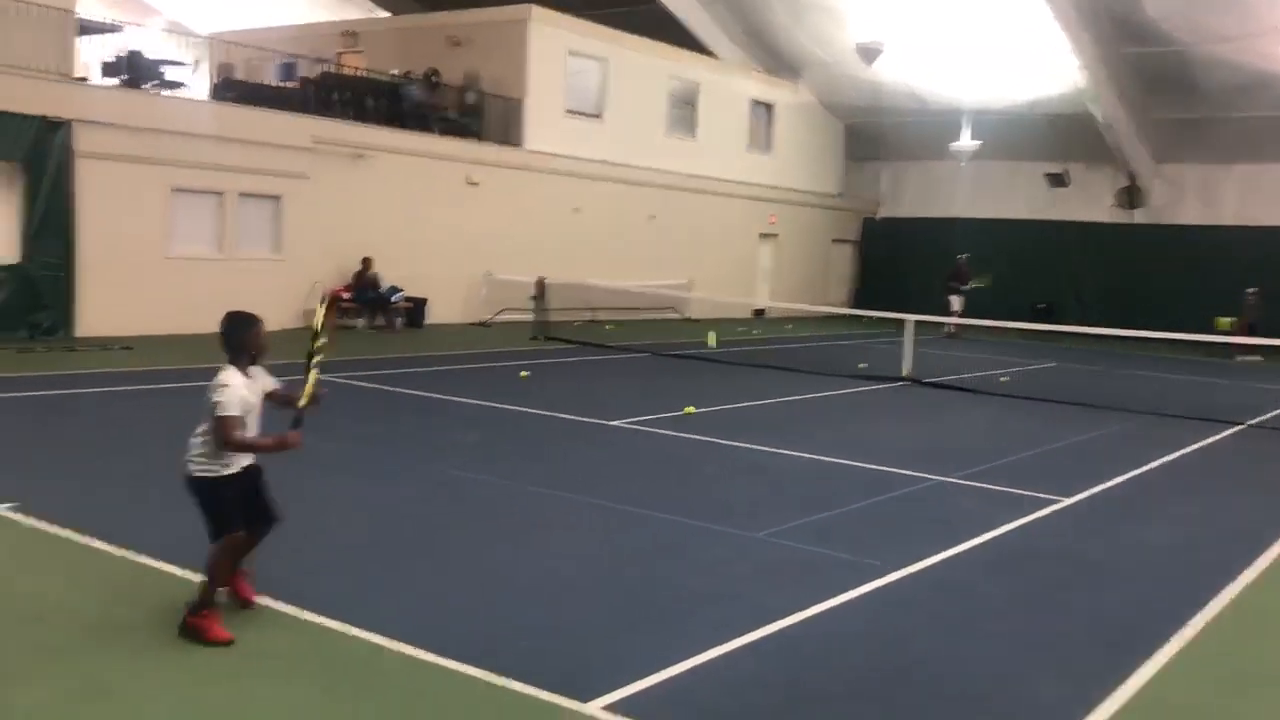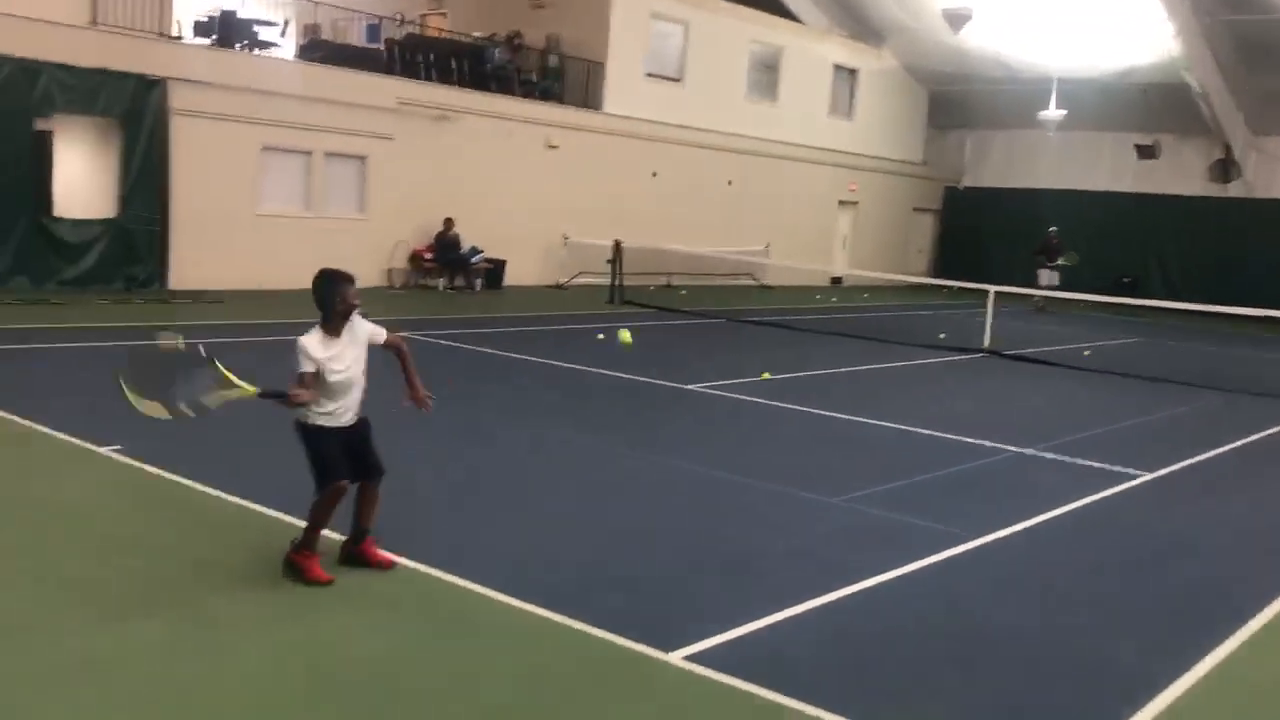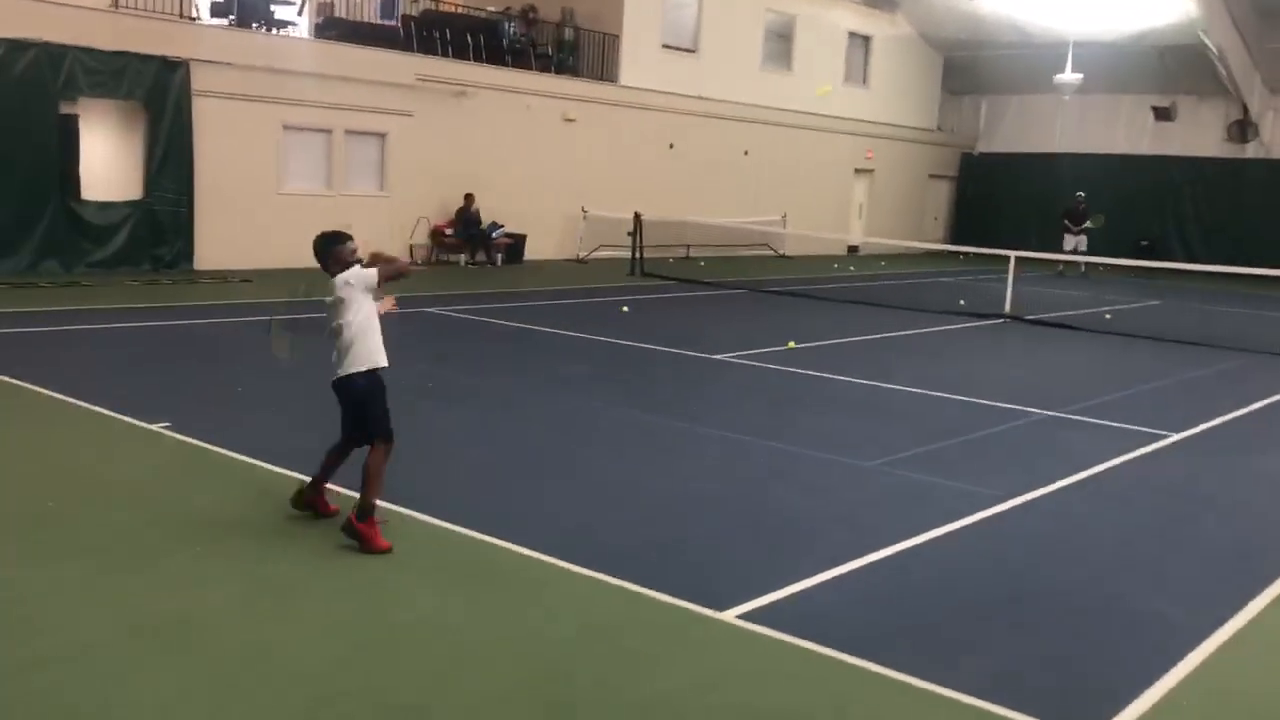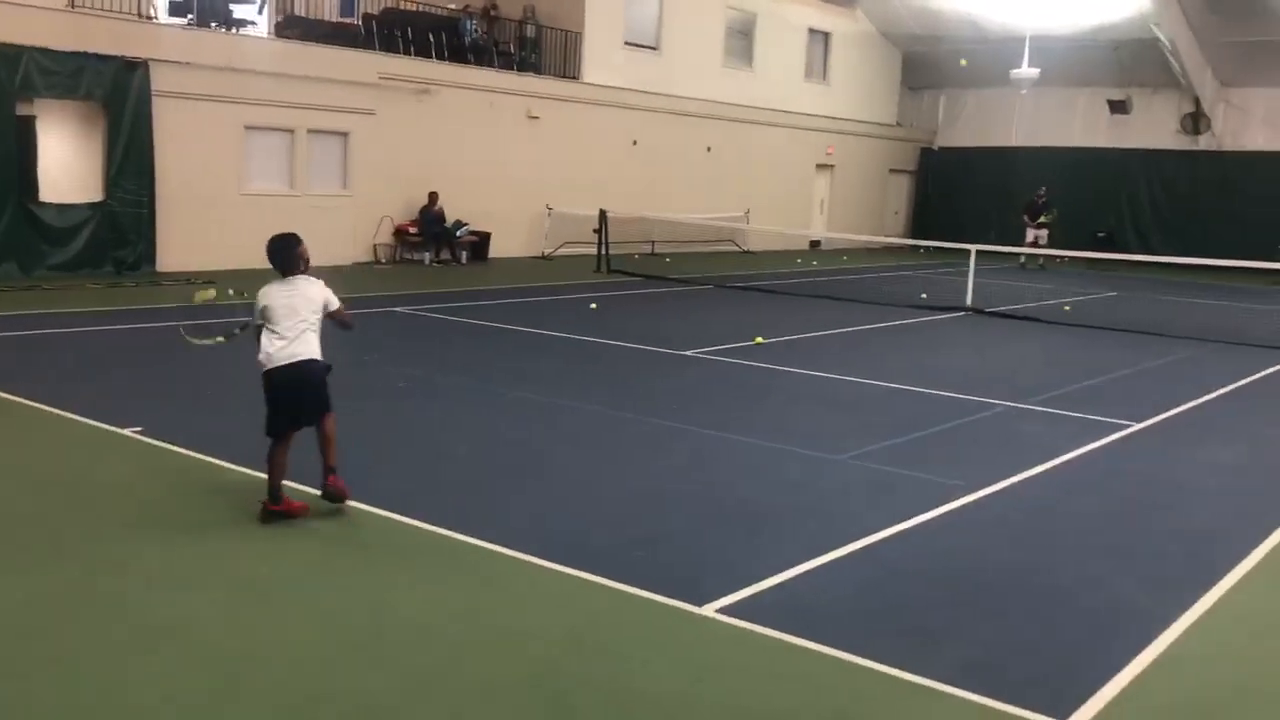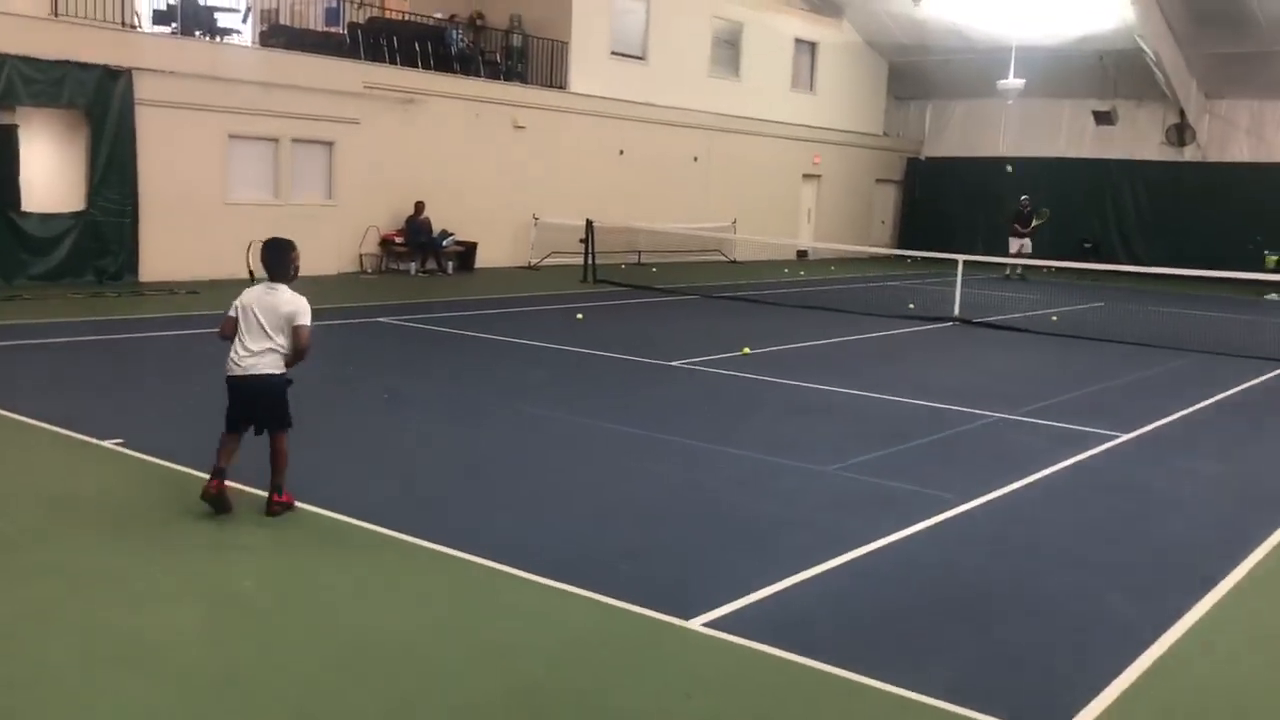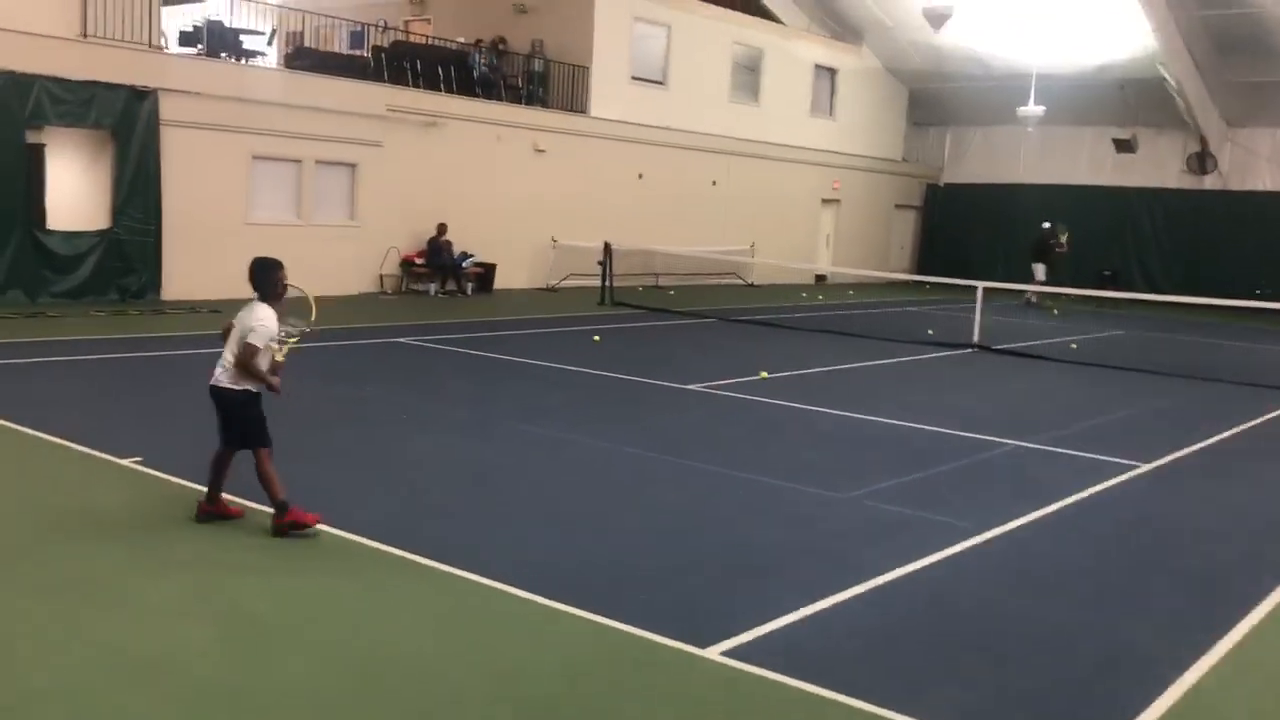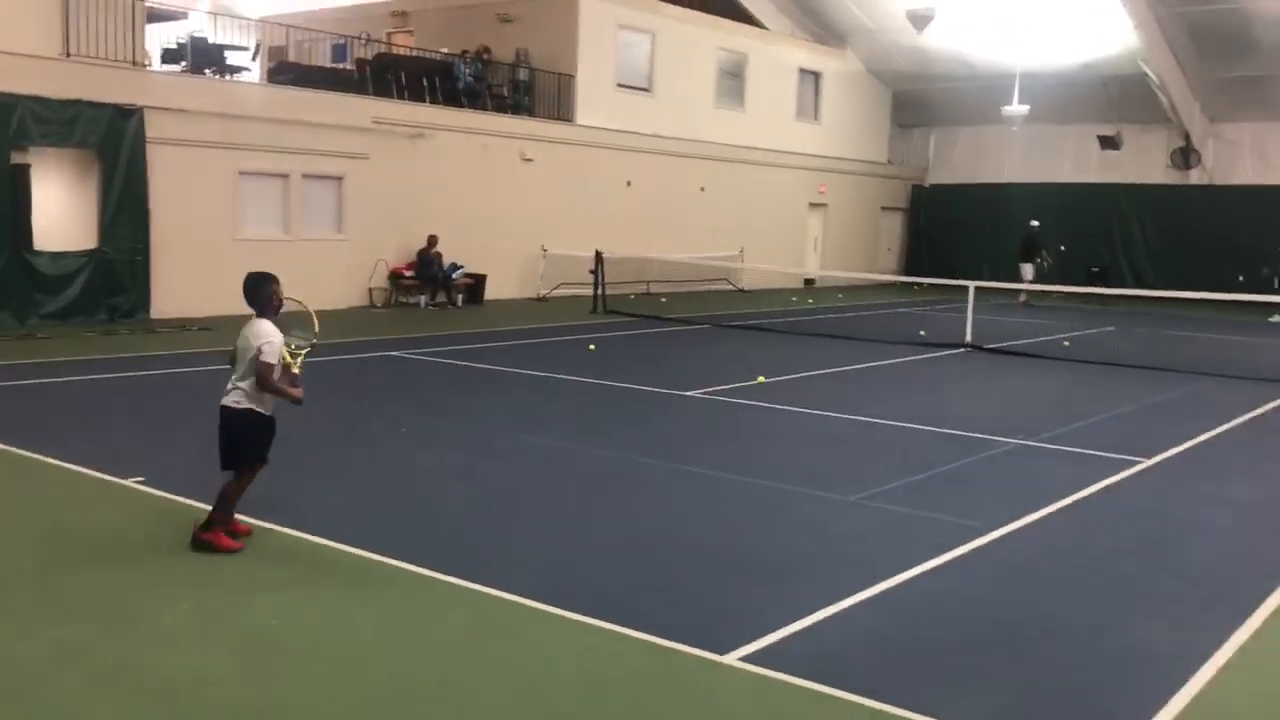
dt=0.4s
person 1, frame 1
left shoulder: (253, 373)
right shoulder: (227, 386)
left elbow: (276, 394)
right elbow: (227, 441)
left wrist: (297, 399)
right wrist: (275, 444)
left hip: (242, 467)
right hip: (210, 472)
left knee: (264, 521)
right knee: (231, 536)
left ankle: (230, 574)
right ankle: (198, 615)
person 1, frame 2
left shoulder: (363, 328)
right shoulder: (308, 345)
left elbow: (399, 345)
right elbow: (306, 390)
left wrist: (414, 385)
right wrist: (299, 396)
left hip: (352, 420)
right hip: (320, 427)
left knee: (371, 477)
right knee: (336, 485)
left ankle: (359, 543)
right ankle: (301, 553)
person 1, frame 3
left shoulder: (343, 293)
right shoulder: (354, 278)
right elbow: (401, 267)
left wrist: (377, 308)
right wrist: (377, 259)
left hip: (350, 376)
right hip: (362, 376)
left knee: (352, 439)
right knee: (381, 443)
left ankle: (312, 493)
right ankle: (363, 520)
person 1, frame 4
left shoulder: (264, 295)
right shoulder: (318, 288)
left elbow: (261, 336)
right elbow: (347, 322)
right wrist: (328, 312)
left hip: (274, 369)
right hip: (308, 365)
left knee: (281, 435)
right knee: (324, 417)
left ankle: (275, 501)
right ankle: (331, 478)
person 1, frame 5
left shoulder: (247, 295)
right shoulder: (298, 303)
left elbow: (225, 332)
right elbow: (303, 345)
right wrist: (291, 361)
left hip: (238, 374)
right hip: (270, 376)
left knee: (232, 430)
right knee: (278, 433)
left ankle: (217, 481)
right ankle: (277, 495)
person 1, frame 6
left shoulder: (250, 309)
right shoulder: (266, 322)
left elbow: (226, 333)
right elbow: (244, 360)
right wrist: (268, 380)
left hip: (223, 386)
right hip: (239, 392)
left knee: (230, 445)
right knee: (262, 450)
left ankle: (211, 503)
right ankle: (285, 514)
person 1, frame 7
left shoulder: (250, 328)
right shoulder: (271, 336)
right elbow: (264, 380)
left wrist: (283, 373)
right wrist: (291, 393)
left hip: (236, 406)
right hip: (248, 412)
left knee: (247, 468)
right knee: (244, 471)
left ankle: (224, 518)
right ankle: (208, 530)
